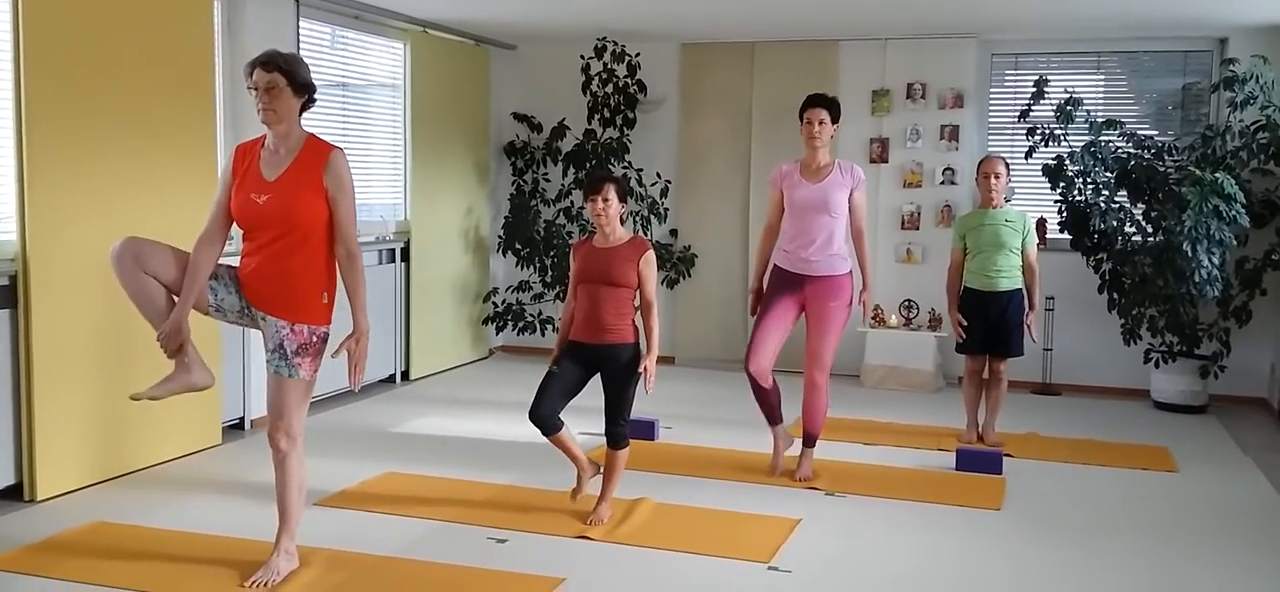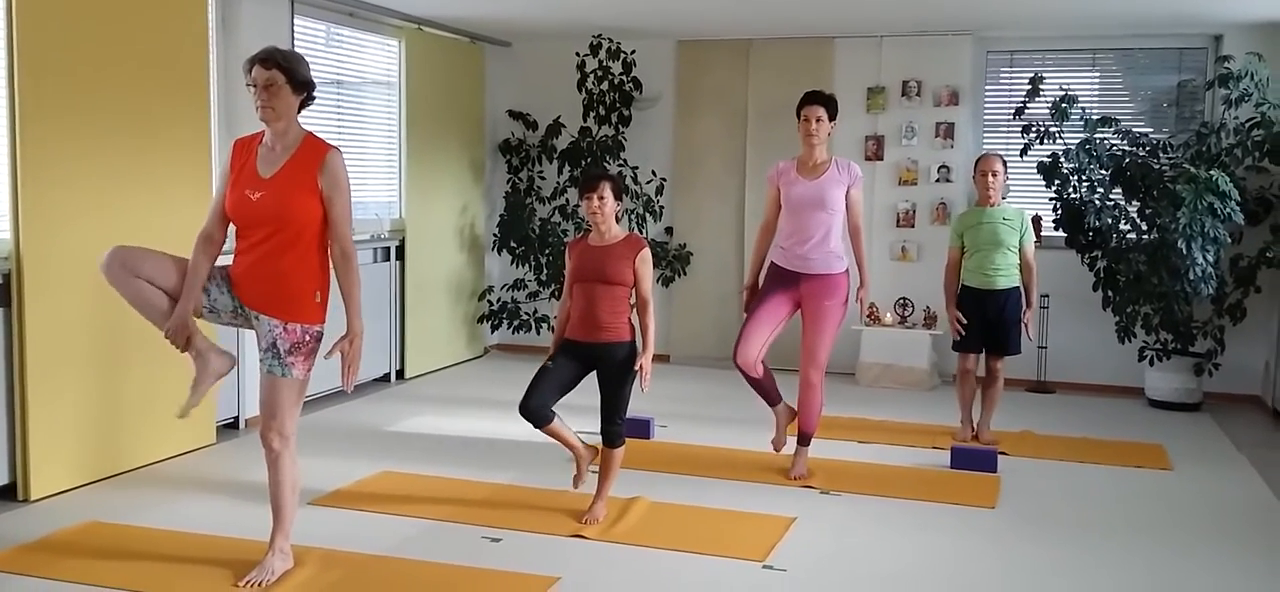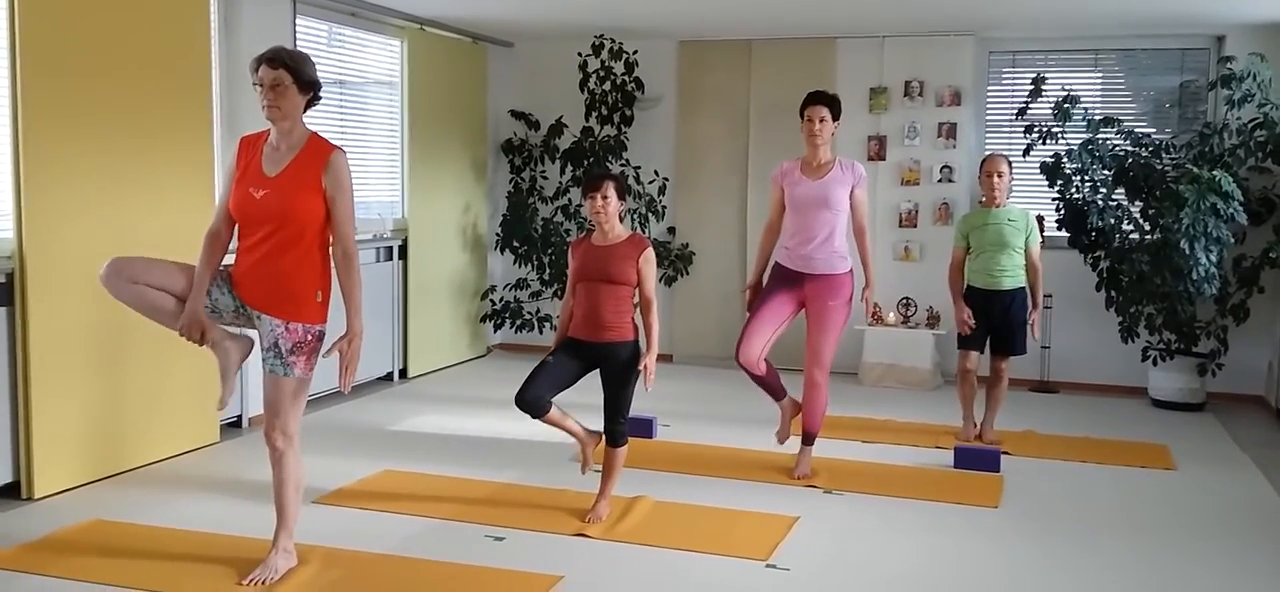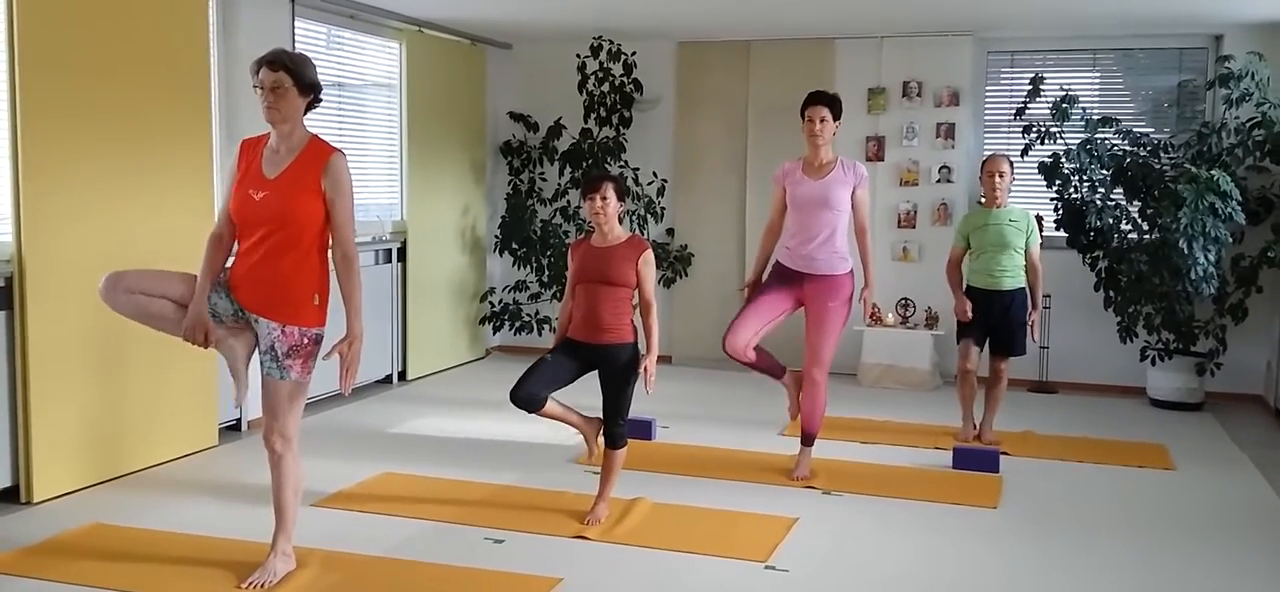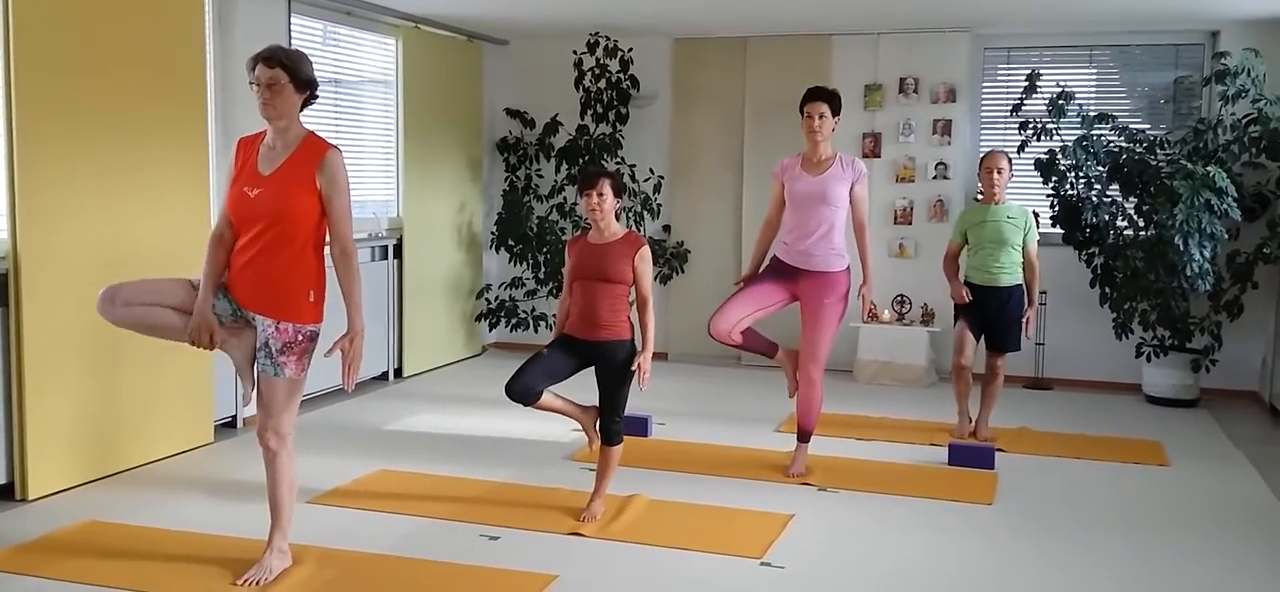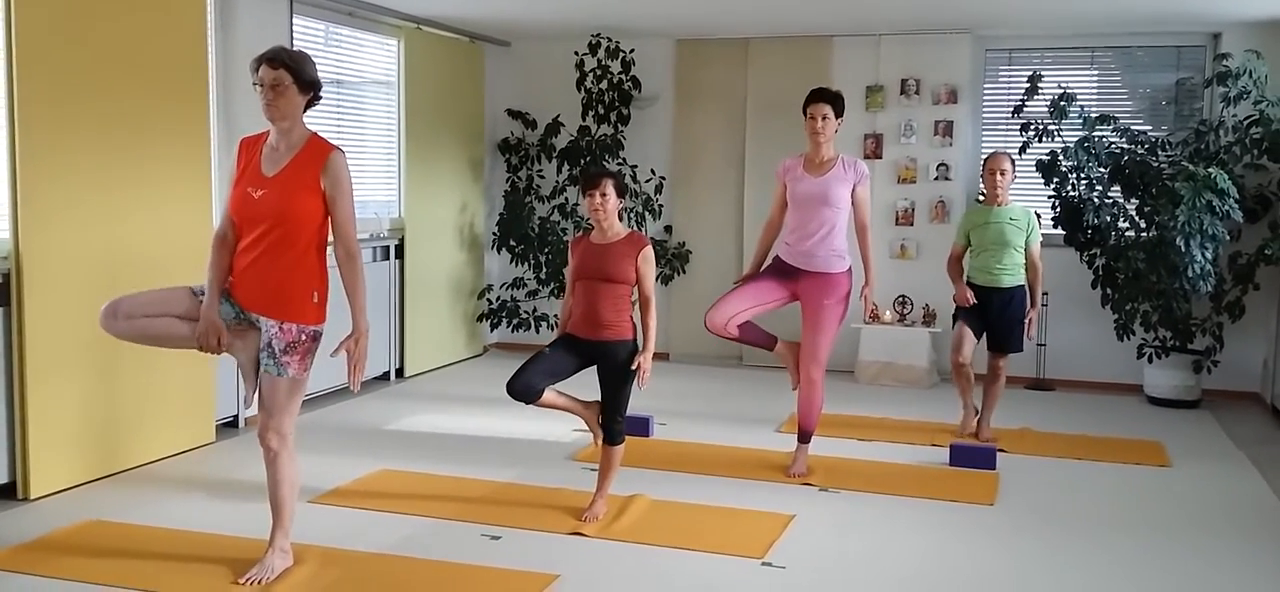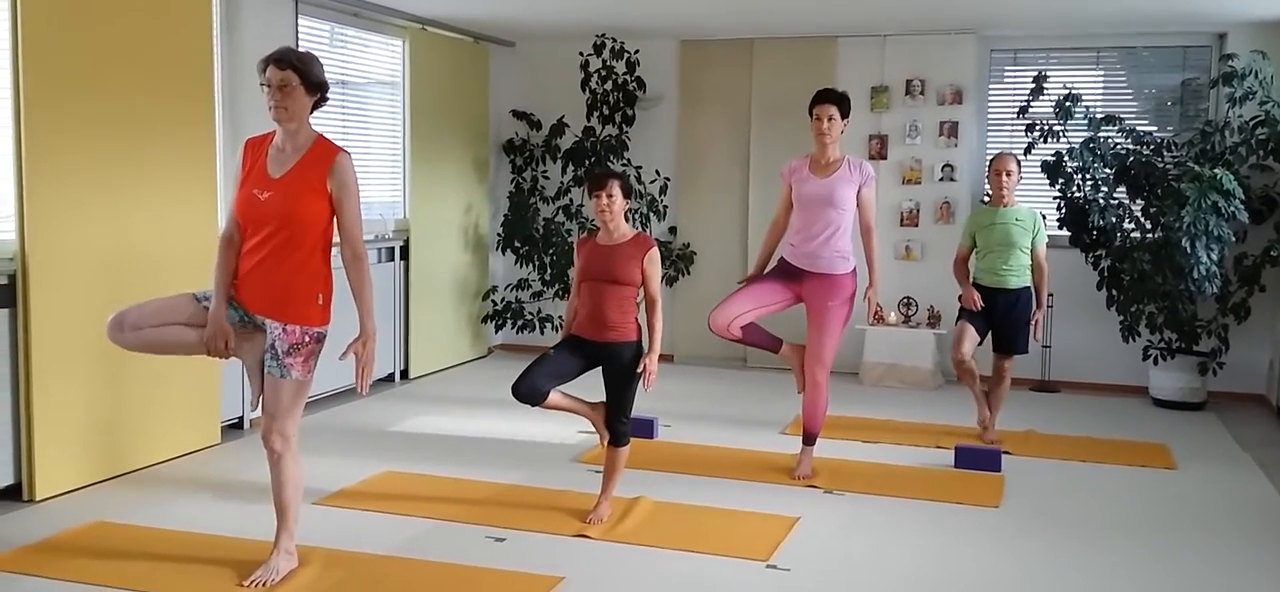
dt=0.2s
person 1, frame 1
left shoulder: (328, 161)
right shoulder: (241, 157)
left elbow: (347, 248)
right elbow: (212, 237)
left wrist: (361, 327)
right wrist: (181, 311)
left hip: (298, 312)
right hip: (245, 293)
left knee: (283, 434)
right knee: (128, 254)
right ankle: (189, 365)
person 1, frame 2
left shoulder: (324, 160)
right shoulder: (239, 152)
left elbow: (342, 248)
right elbow: (212, 234)
left wrist: (355, 328)
right wrist: (185, 305)
left hip: (293, 311)
right hip: (238, 293)
left knee: (276, 434)
right knee: (118, 262)
right ankle: (206, 356)
person 1, frame 3
left shoulder: (328, 160)
right shoulder: (245, 149)
left elbow: (345, 248)
right elbow: (220, 230)
left wrist: (355, 327)
right wrist: (195, 301)
left hip: (295, 309)
right hip: (241, 292)
left knee: (280, 432)
right knee: (117, 274)
left ankle: (283, 548)
right ankle: (224, 345)
person 1, frame 4
left shoulder: (328, 163)
right shoulder: (246, 152)
left elbow: (345, 251)
right elbow: (223, 233)
left wrist: (355, 331)
right wrist: (198, 303)
left hip: (294, 312)
right hip: (239, 296)
left knee: (279, 436)
right knee: (115, 288)
right ankle: (231, 341)
person 1, frame 5
left shoulder: (324, 158)
right shoulder: (243, 149)
left elbow: (343, 247)
right elbow: (223, 233)
left wrist: (356, 326)
right wrist: (202, 304)
left hip: (289, 309)
right hip: (236, 295)
left knee: (273, 433)
right knee: (112, 302)
right ankle: (234, 339)
person 1, frame 6
left shoulder: (327, 160)
right shoulder: (246, 150)
left elbow: (347, 248)
right elbow: (225, 234)
left wrist: (361, 328)
right wrist: (209, 308)
left hip: (293, 311)
right hip: (239, 297)
left knee: (274, 433)
right knee: (115, 317)
left ankle: (280, 548)
right ankle: (239, 342)
person 1, frame 7
left shoulder: (333, 162)
right shoulder: (251, 150)
left elbow: (354, 251)
right elbow: (231, 236)
left wrist: (368, 330)
right wrist: (216, 311)
left hip: (297, 313)
right hip: (242, 300)
left knee: (278, 435)
right knee: (122, 328)
right ankle: (242, 345)
person 2, frame 1
left shoulder: (851, 175)
right shoulder: (783, 174)
left elbow: (858, 231)
right elbow: (771, 229)
left wrist: (867, 283)
right wrist: (756, 280)
left hip: (832, 281)
right hip: (786, 277)
left knee: (817, 373)
right knee: (756, 363)
left ankle: (807, 455)
right ankle: (779, 434)
person 2, frame 2
left shoulder: (848, 172)
right shoulder: (781, 172)
left elbow: (856, 228)
right elbow: (768, 226)
left wrist: (865, 281)
right wrist: (752, 277)
left hip: (828, 279)
right hip: (782, 274)
left knee: (813, 371)
right knee: (745, 356)
left ankle: (802, 453)
right ankle: (782, 411)
person 2, frame 3
left shoulder: (852, 173)
right shoulder: (785, 172)
left elbow: (861, 229)
right elbow: (773, 226)
left wrist: (870, 281)
right wrist: (756, 276)
left hip: (833, 279)
right hip: (787, 274)
left knee: (818, 371)
right knee: (747, 354)
left ankle: (806, 453)
right ankle: (786, 403)
person 2, frame 4
left shoulder: (854, 173)
right shoulder: (787, 172)
left elbow: (862, 229)
right elbow: (774, 226)
left wrist: (869, 282)
right wrist: (755, 275)
left hip: (832, 280)
right hip: (787, 273)
left knee: (817, 371)
right knee: (736, 343)
left ankle: (805, 454)
right ankle: (787, 378)
person 2, frame 5
left shoulder: (852, 169)
right shoulder: (786, 168)
left elbow: (861, 225)
right elbow: (772, 221)
left wrist: (868, 279)
right wrist: (752, 269)
left hip: (829, 276)
right hip: (783, 268)
left knee: (813, 368)
right knee: (721, 326)
left ankle: (801, 450)
right ankle: (784, 356)
person 2, frame 6
left shoulder: (854, 170)
right shoulder: (788, 168)
left elbow: (863, 227)
right elbow: (774, 222)
left wrist: (870, 280)
right wrist: (753, 268)
left hip: (830, 277)
right hip: (784, 268)
left knee: (813, 370)
right knee: (717, 319)
left ankle: (802, 451)
right ankle: (785, 349)
person 2, frame 7
left shoulder: (860, 172)
right shoulder: (794, 169)
left elbow: (868, 228)
right elbow: (779, 223)
left wrist: (874, 282)
right wrist: (757, 270)
left hip: (835, 278)
right hip: (789, 270)
left knee: (818, 372)
right knee: (721, 320)
left ankle: (806, 453)
right ankle: (790, 351)
person 3, frame 1
left shoulder: (641, 250)
right shoulder: (579, 249)
left elbow: (649, 306)
right elbow: (571, 302)
left wrist: (651, 353)
right wrist: (558, 347)
left hip: (621, 350)
right hip: (580, 347)
left knee: (616, 426)
right knee: (541, 412)
left ankle: (605, 501)
right ankle: (585, 466)
person 3, frame 2
left shoulder: (637, 248)
right shoulder: (575, 248)
left elbow: (645, 303)
right elbow: (567, 300)
left wrist: (647, 352)
right wrist: (554, 346)
left hip: (617, 347)
right hip: (576, 344)
left knee: (612, 425)
right knee: (532, 405)
left ankle: (600, 500)
right ankle: (582, 451)
person 3, frame 3
left shoulder: (640, 248)
right shoulder: (577, 247)
left elbow: (648, 303)
right elbow: (569, 300)
left wrist: (651, 351)
right wrist: (556, 345)
left hip: (620, 347)
right hip: (578, 343)
left knee: (616, 424)
right knee: (528, 397)
left ankle: (603, 499)
right ankle: (585, 435)
person 3, frame 4
left shoulder: (639, 249)
right shoulder: (577, 249)
left elbow: (648, 305)
right elbow: (568, 301)
left wrist: (651, 353)
right wrist: (555, 347)
left hip: (619, 348)
right hip: (577, 344)
left knee: (615, 425)
right knee: (523, 394)
left ankle: (602, 501)
right ankle: (585, 424)
person 3, frame 5
left shoulder: (636, 246)
right shoulder: (574, 245)
left elbow: (645, 301)
right elbow: (567, 297)
left wrist: (647, 350)
right wrist: (554, 342)
left hip: (616, 345)
right hip: (574, 340)
left knee: (612, 422)
right knee: (518, 387)
left ankle: (599, 498)
right ankle: (583, 413)
person 3, frame 6
left shoulder: (639, 246)
right shoulder: (577, 245)
left elbow: (648, 301)
right elbow: (570, 297)
left wrist: (648, 350)
right wrist: (558, 341)
left hip: (619, 344)
right hip: (577, 339)
left knee: (614, 422)
right knee: (520, 385)
left ankle: (601, 497)
right ankle: (586, 409)
person 3, frame 7
left shoulder: (645, 247)
right shoulder: (583, 246)
left elbow: (654, 303)
right elbow: (575, 298)
left wrist: (653, 352)
right wrist: (562, 342)
left hip: (623, 346)
right hip: (581, 341)
left knee: (618, 424)
right knee: (525, 388)
left ankle: (605, 499)
right ankle: (593, 411)
person 4, frame 1
left shoulder: (1021, 220)
right shoulder: (965, 222)
left elbow: (1030, 266)
right elbow: (956, 268)
left wrist: (1033, 308)
right wrist: (952, 307)
left hip: (1009, 298)
right hip: (973, 297)
left knee: (998, 367)
right knee: (973, 366)
left ankle: (989, 426)
right ankle: (971, 425)
person 4, frame 2
left shoulder: (1019, 218)
right shoulder: (963, 220)
left elbow: (1028, 265)
right elbow: (953, 266)
left wrist: (1030, 306)
right wrist: (950, 305)
left hip: (1006, 297)
right hip: (971, 295)
left knee: (995, 366)
right knee: (966, 365)
left ankle: (984, 425)
right ankle: (966, 422)
person 4, frame 3
left shoulder: (1025, 219)
right shoulder: (968, 220)
left elbow: (1033, 265)
right elbow: (956, 266)
left wrist: (1036, 306)
right wrist: (958, 303)
left hip: (1012, 298)
right hip: (976, 296)
left knee: (1000, 366)
right knee: (966, 365)
left ankle: (988, 425)
right ankle: (968, 421)
person 4, frame 4
left shoulder: (1025, 219)
right shoulder: (969, 220)
left elbow: (1034, 266)
right elbow: (954, 263)
left wrist: (1036, 307)
right wrist: (958, 296)
left hip: (1012, 298)
right hip: (976, 295)
left knee: (999, 367)
right knee: (967, 365)
left ankle: (987, 425)
right ankle: (967, 422)
person 4, frame 5
left shoulder: (1024, 216)
right shoulder: (967, 215)
left elbow: (1031, 263)
right elbow: (950, 256)
left wrist: (1032, 303)
right wrist: (954, 282)
left hip: (1009, 294)
right hip: (973, 292)
left knee: (995, 363)
right knee: (961, 360)
left ankle: (983, 422)
right ankle: (963, 417)
person 4, frame 6
left shoulder: (1026, 217)
right shoulder: (971, 216)
left elbow: (1034, 264)
right elbow: (955, 258)
left wrist: (1035, 305)
right wrist: (959, 284)
left hip: (1011, 295)
right hip: (976, 292)
left knee: (998, 363)
right knee: (960, 358)
left ankle: (985, 422)
right ankle: (969, 410)
person 4, frame 7
left shoulder: (1032, 218)
right shoulder: (976, 217)
left elbow: (1040, 266)
right elbow: (961, 260)
left wrist: (1041, 306)
right wrist: (966, 287)
left hip: (1017, 296)
right hip: (982, 293)
left knee: (1003, 365)
right knee: (960, 354)
left ankle: (990, 425)
right ankle: (980, 398)
